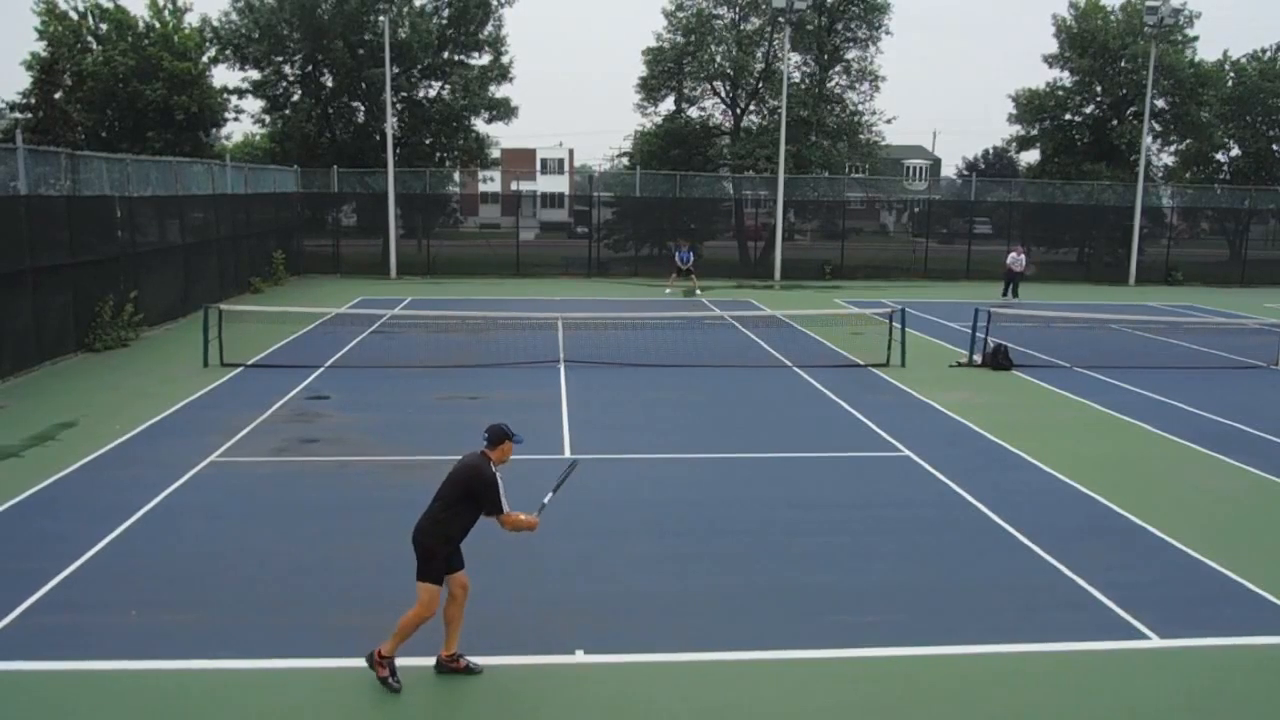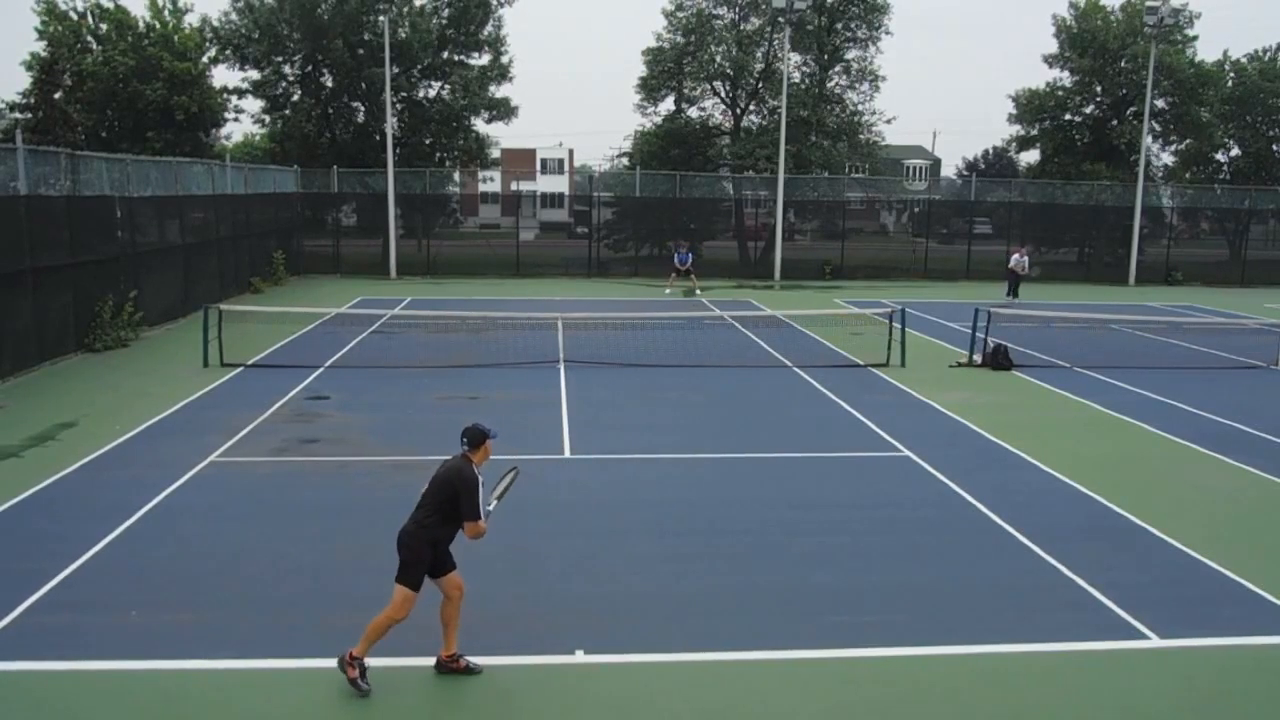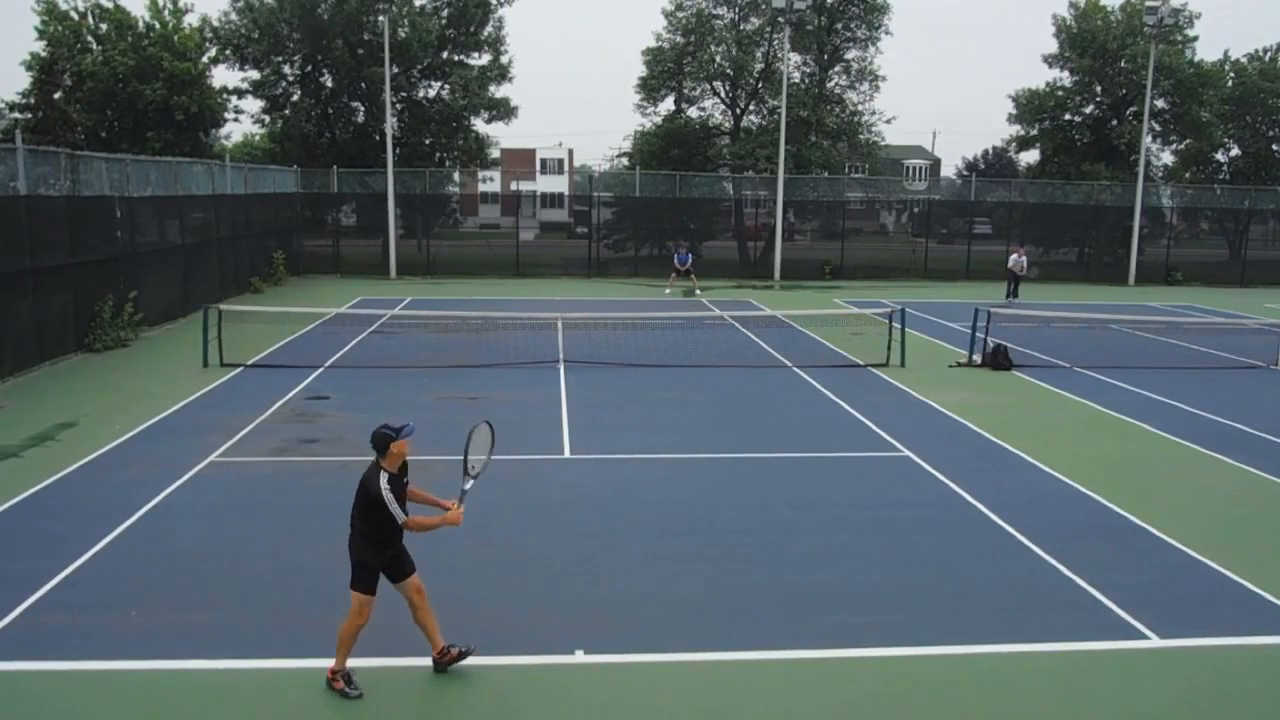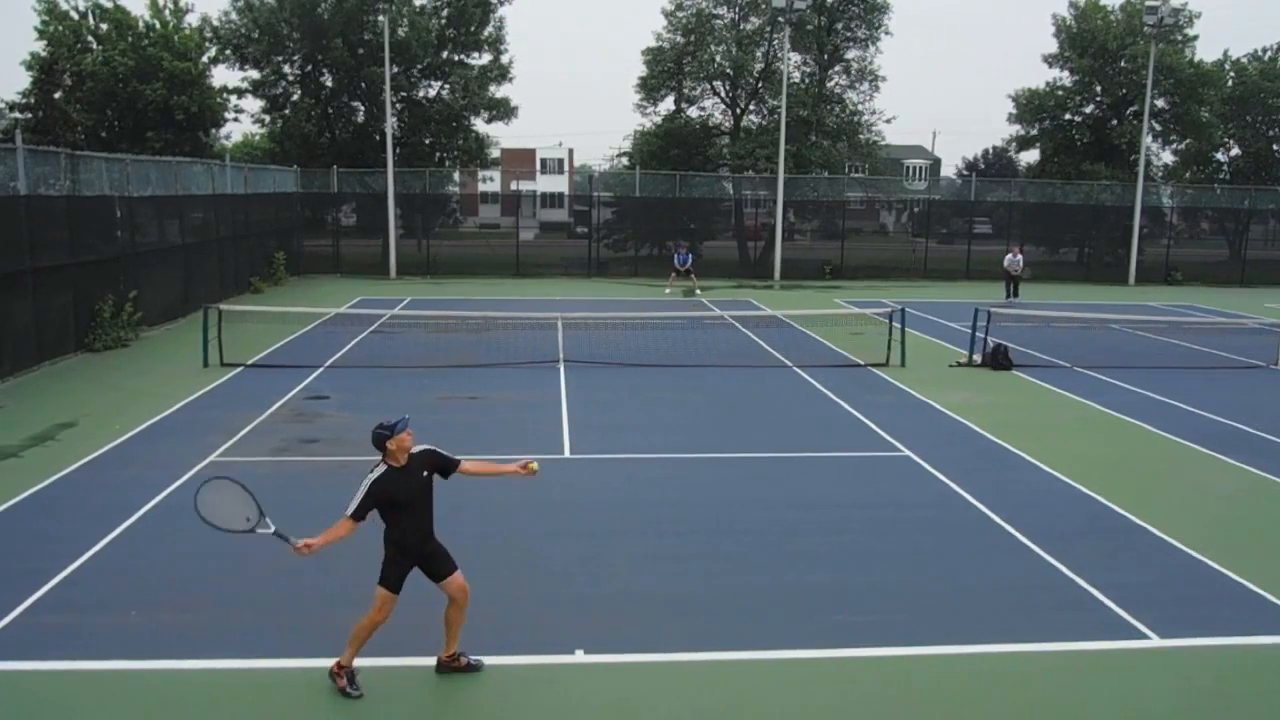
dt=0.5s
person 1, frame 1
left shoulder: (475, 462)
right shoulder: (487, 475)
right elbow: (506, 523)
left wrist: (516, 517)
right wrist: (529, 524)
left hip: (444, 537)
right hip: (432, 540)
left knee: (460, 589)
right knee: (426, 608)
left ankle: (448, 656)
right ankle: (383, 656)
person 1, frame 2
left shoulder: (455, 464)
right shoulder: (472, 478)
right elbow: (472, 532)
left wrist: (459, 517)
right wrist: (482, 527)
left hip: (432, 541)
right hip: (417, 543)
left knee: (455, 590)
right knee: (399, 611)
left ankle: (449, 657)
right ankle: (354, 659)
person 1, frame 3
left shoulder: (398, 465)
right shoulder: (378, 487)
left elbow: (406, 490)
right elbow: (411, 524)
left wrist: (440, 503)
right wrist: (448, 520)
left hip: (391, 545)
right hip: (366, 550)
left knee: (417, 593)
right knee: (359, 615)
left ankle: (441, 653)
right ankle: (337, 672)
person 1, frame 4
left shoulder: (424, 456)
right shoulder: (376, 481)
left elbow: (466, 467)
right elbow: (349, 520)
left wrist: (510, 468)
right wrist: (317, 541)
left hip: (428, 544)
right hip: (398, 550)
left knee: (460, 591)
right knee: (379, 614)
left ankle: (449, 657)
right ankle: (343, 667)
